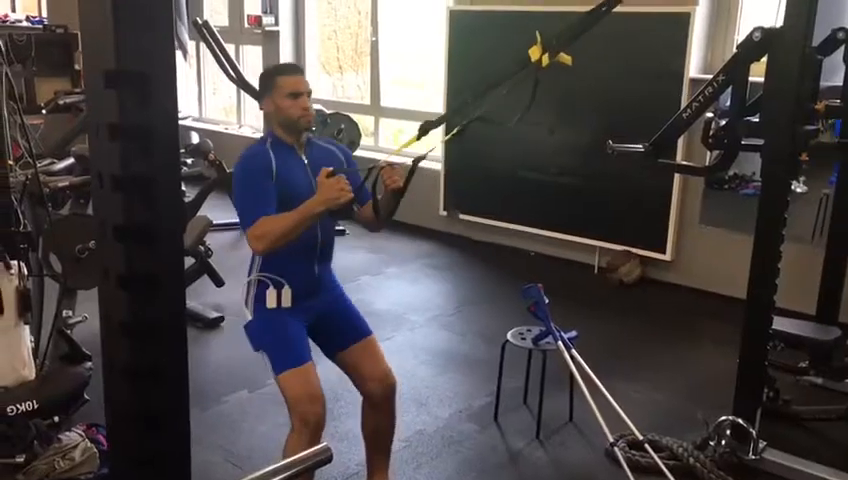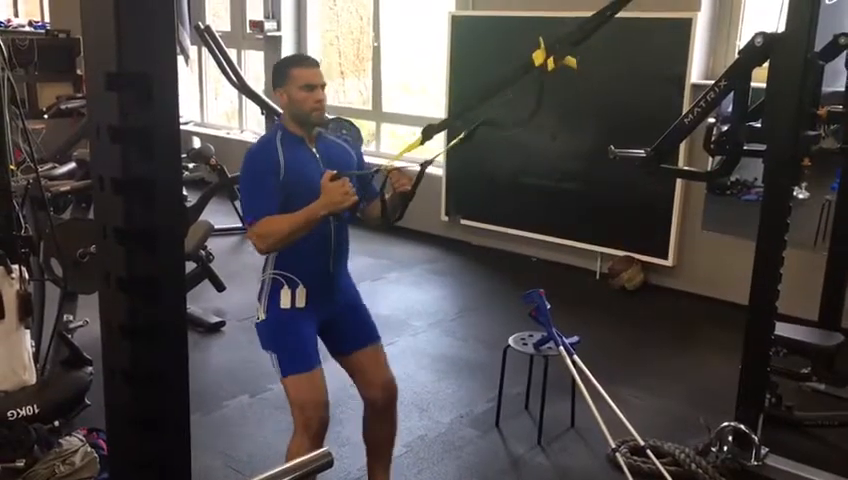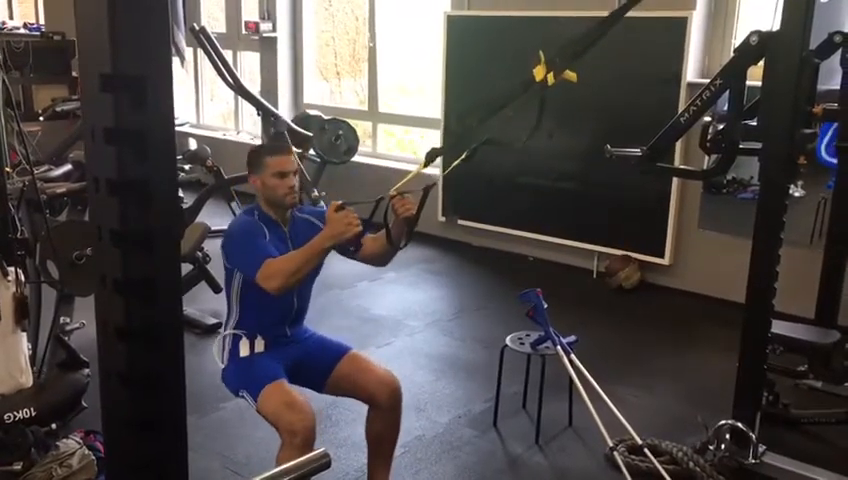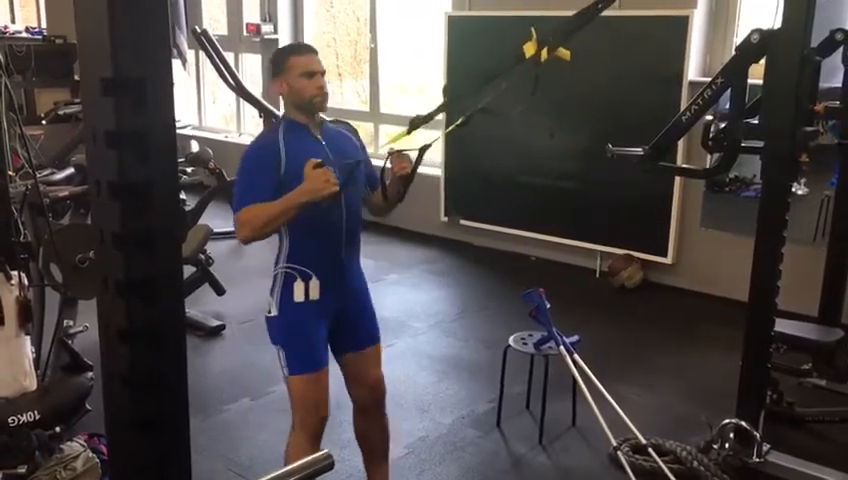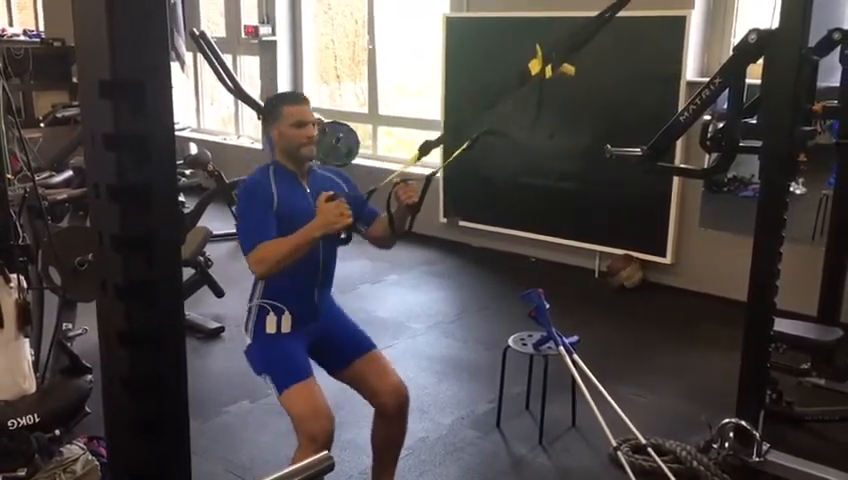
dt=1s
person 1, frame 1
left shoulder: (332, 153)
right shoulder: (256, 162)
left elbow: (371, 220)
right elbow: (261, 239)
left wrist: (390, 194)
right wrist: (320, 202)
left hip: (325, 289)
right hip: (275, 300)
left knee: (381, 386)
right knee: (310, 413)
person 1, frame 2
left shoulder: (343, 149)
right shoulder: (265, 156)
left elbow: (375, 215)
right elbow: (261, 237)
left wrist: (395, 195)
right wrist: (321, 206)
left hip: (339, 290)
right hip: (289, 299)
left knee: (382, 393)
right knee: (313, 419)
person 1, frame 3
left shoulder: (312, 219)
right shoulder: (244, 230)
left elbow: (375, 254)
right elbow: (274, 279)
left wrist: (399, 225)
right wrist: (329, 237)
left hip: (298, 338)
right hip: (250, 350)
left knee: (387, 390)
right knee: (300, 425)
person 1, frame 4
left shoulder: (346, 139)
right shoulder: (268, 149)
left elbow: (379, 206)
right elbow: (245, 228)
left wrist: (398, 179)
right wrist: (303, 193)
left hip: (350, 285)
right hip: (300, 292)
left knee: (371, 396)
right knee: (311, 418)
person 1, frame 5
left shoulder: (334, 180)
right shoulder: (257, 189)
left elbow: (381, 237)
right elbow: (261, 264)
left wrist: (403, 211)
right wrist: (318, 226)
left hip: (324, 313)
right hip: (275, 325)
left knee: (394, 397)
right knee: (318, 431)
